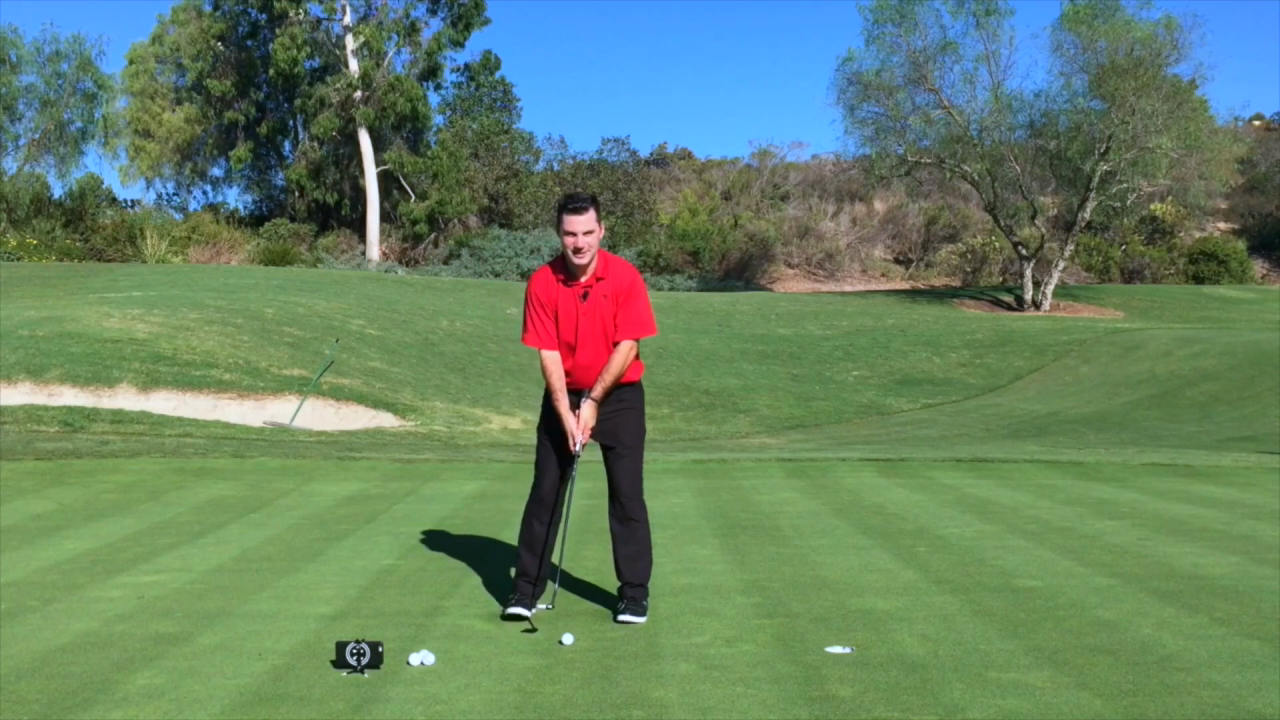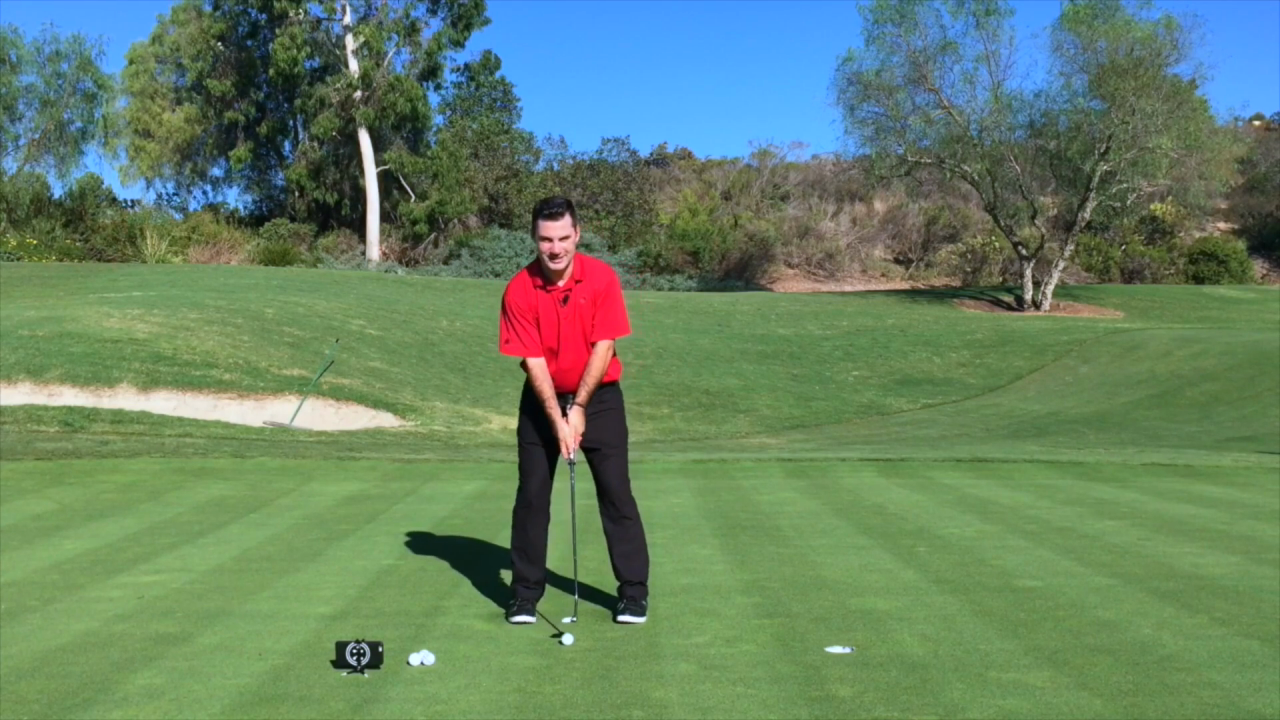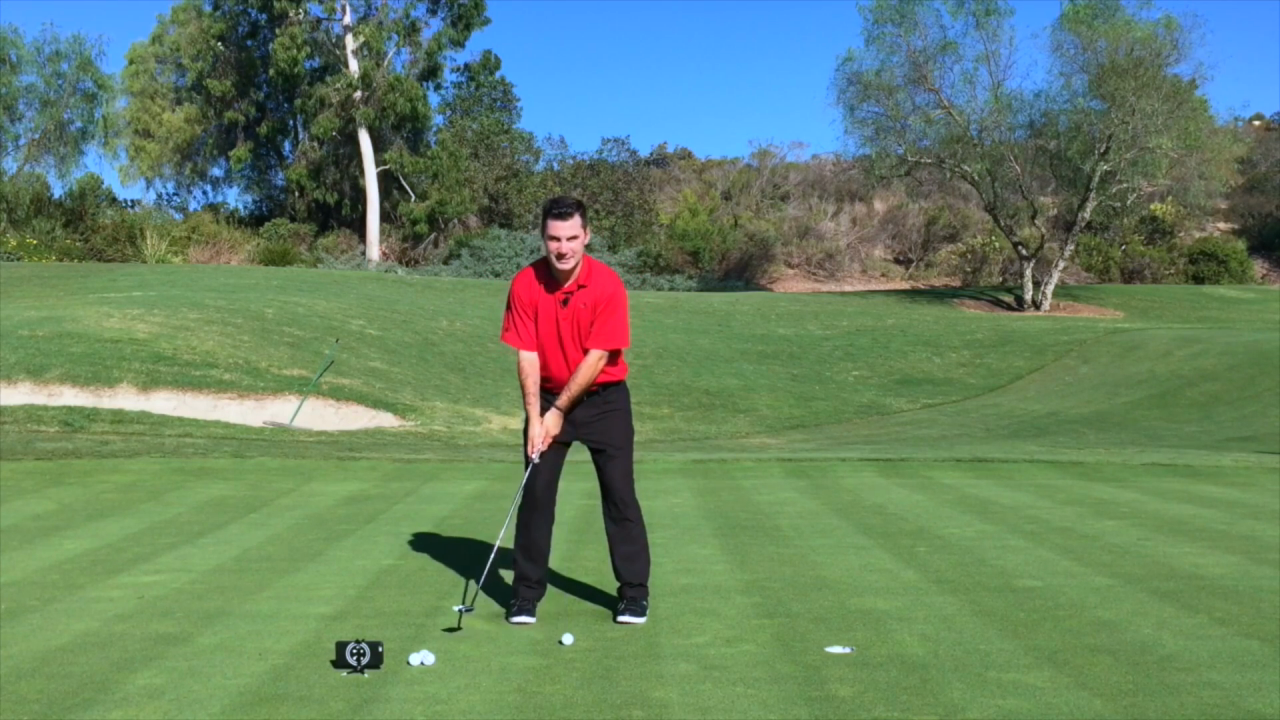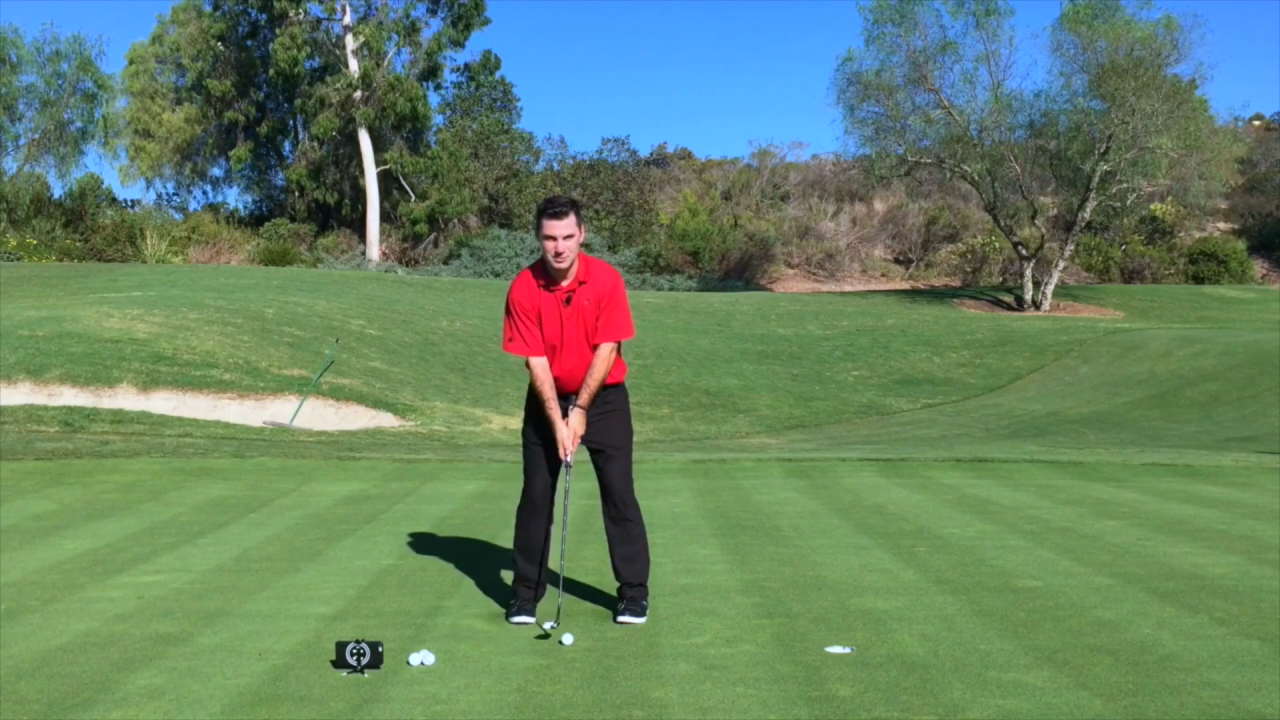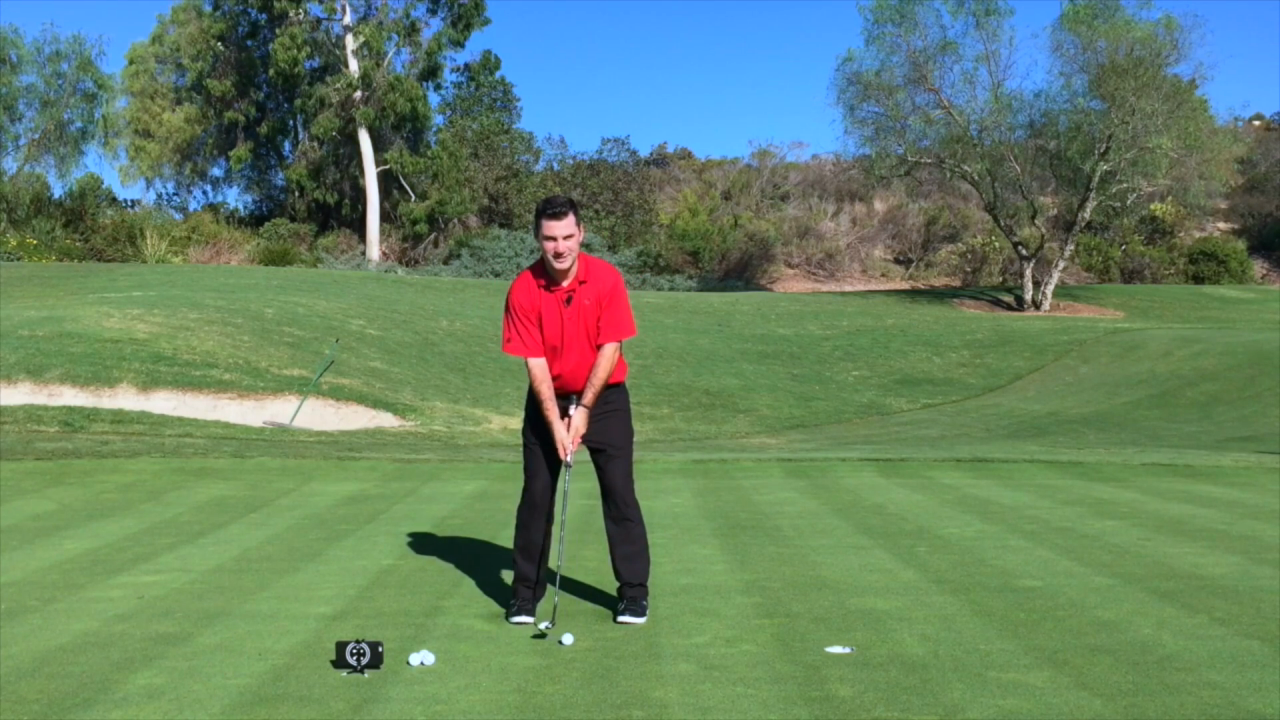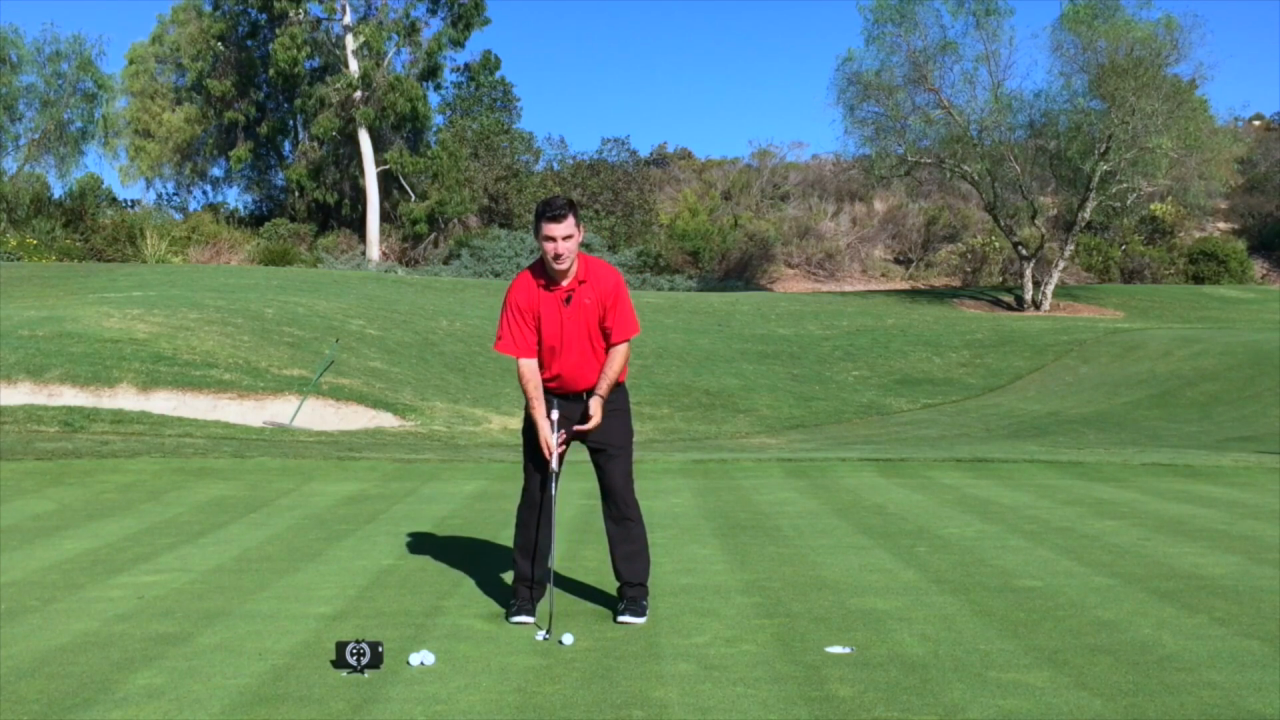
dt=0.5s
person 1, frame 1
left shoulder: (626, 277)
right shoulder: (541, 282)
left elbow: (628, 346)
right elbow: (549, 353)
left wrist: (593, 401)
right wrist: (566, 413)
left hip: (619, 396)
right hip: (563, 396)
left knee: (627, 493)
right knee: (545, 491)
left ankle: (634, 591)
right ankle: (526, 586)
person 1, frame 2
left shoulder: (603, 278)
right shoulder: (518, 291)
left elbow: (604, 347)
right elbow: (533, 361)
left wrist: (578, 407)
right wrist: (557, 419)
left hip: (599, 397)
right hip: (542, 400)
left knee: (616, 492)
right knee: (532, 495)
left ankle: (633, 590)
right ankle: (526, 591)
person 1, frame 3
left shoulder: (608, 285)
right shoulder: (525, 284)
left elbow: (597, 357)
right elbow: (527, 355)
left wrist: (560, 410)
right wrist: (535, 417)
left hip: (604, 399)
right hip: (546, 397)
left knee: (619, 493)
right knee: (536, 495)
left ankle: (634, 592)
right ankle: (526, 591)
person 1, frame 4
left shoulder: (607, 280)
right shoulder: (523, 289)
left elbow: (607, 349)
right elbow: (536, 361)
left wrist: (580, 409)
right wrist: (557, 420)
left hip: (604, 399)
right hip: (546, 400)
left knee: (619, 493)
right knee: (536, 496)
left ankle: (634, 591)
right ankle: (526, 591)
person 1, frame 5
left shoulder: (607, 279)
right shoulder: (523, 289)
left elbow: (610, 349)
right elbow: (535, 362)
left wrist: (583, 409)
right wrist: (556, 422)
left hip: (605, 398)
right hip: (547, 400)
left knee: (619, 493)
right knee: (536, 495)
left ankle: (634, 592)
right ankle: (526, 591)
person 1, frame 6
left shoulder: (607, 279)
right shoulder: (522, 289)
left elbow: (620, 345)
right elbow: (526, 359)
left wrist: (599, 399)
right wrist: (540, 420)
left hip: (604, 400)
right hip: (548, 400)
left knee: (619, 493)
right knee: (536, 495)
left ankle: (634, 591)
right ankle: (526, 591)
